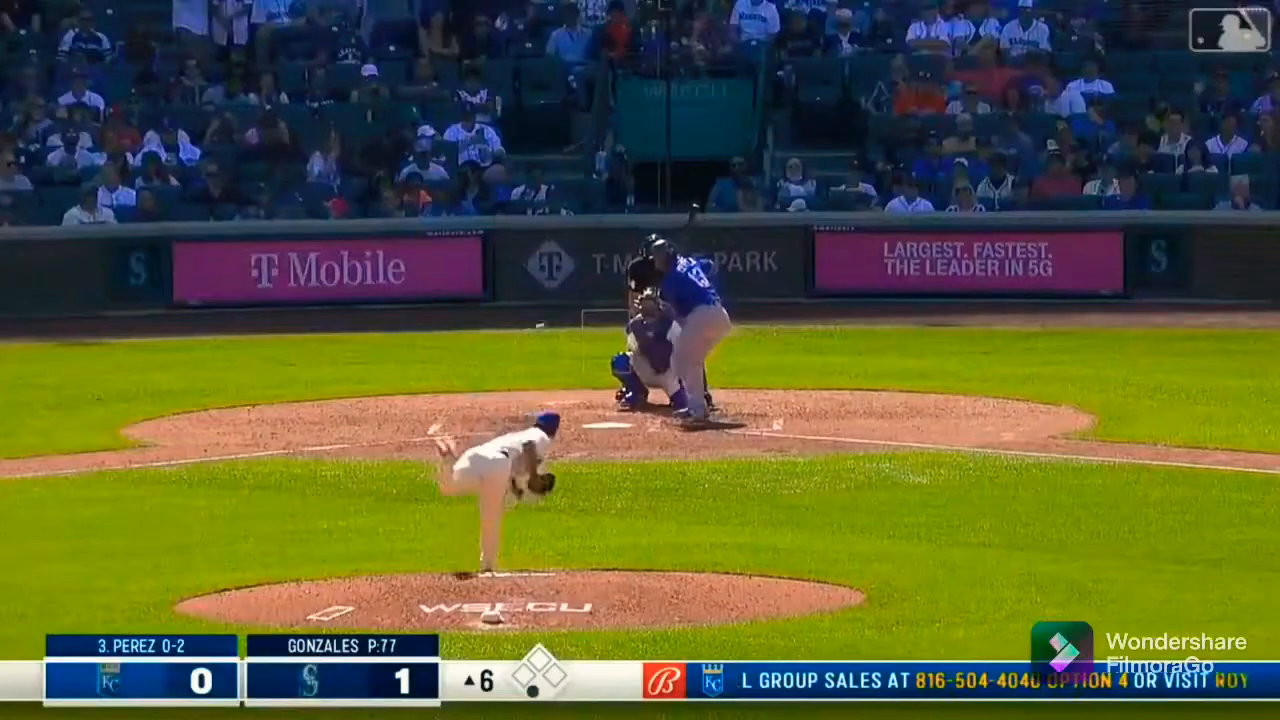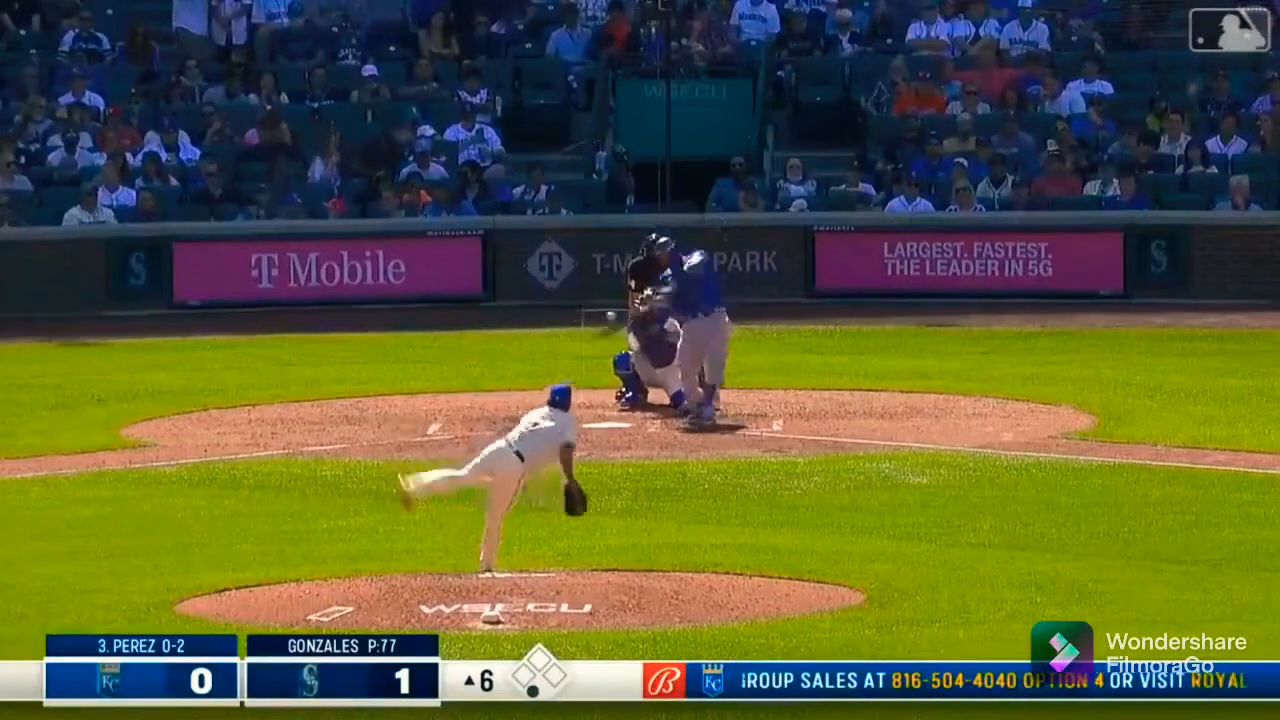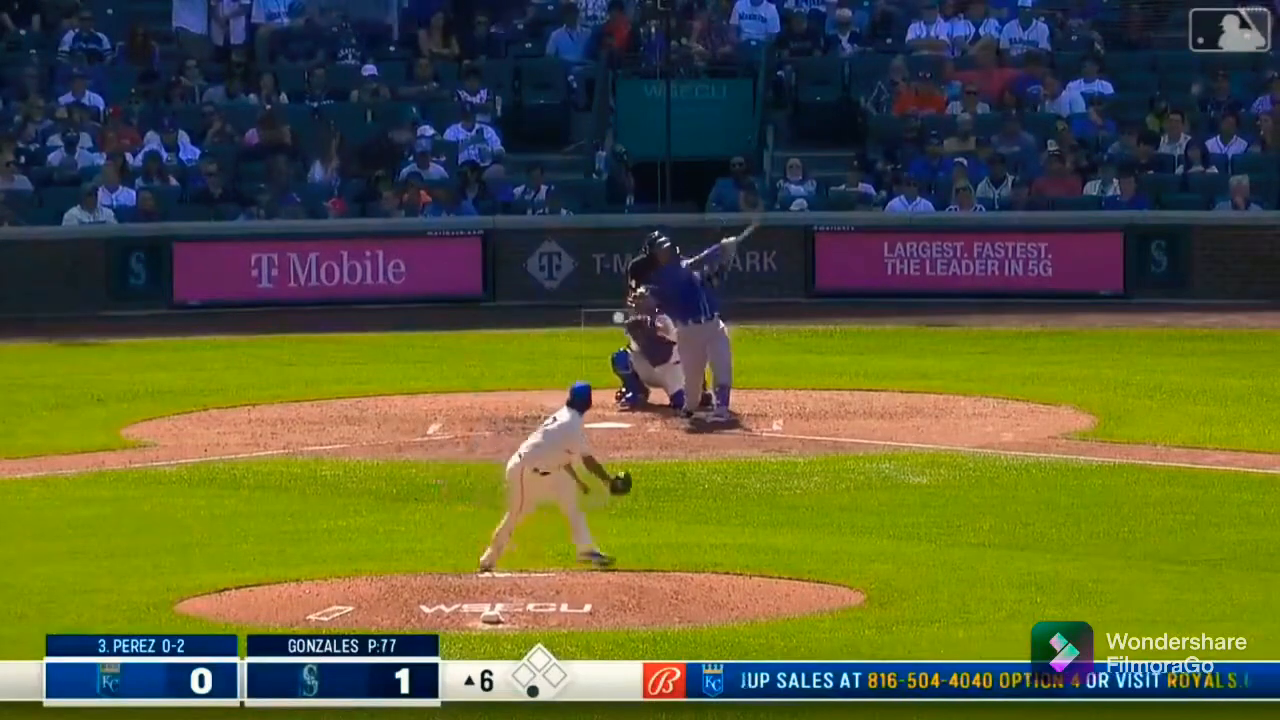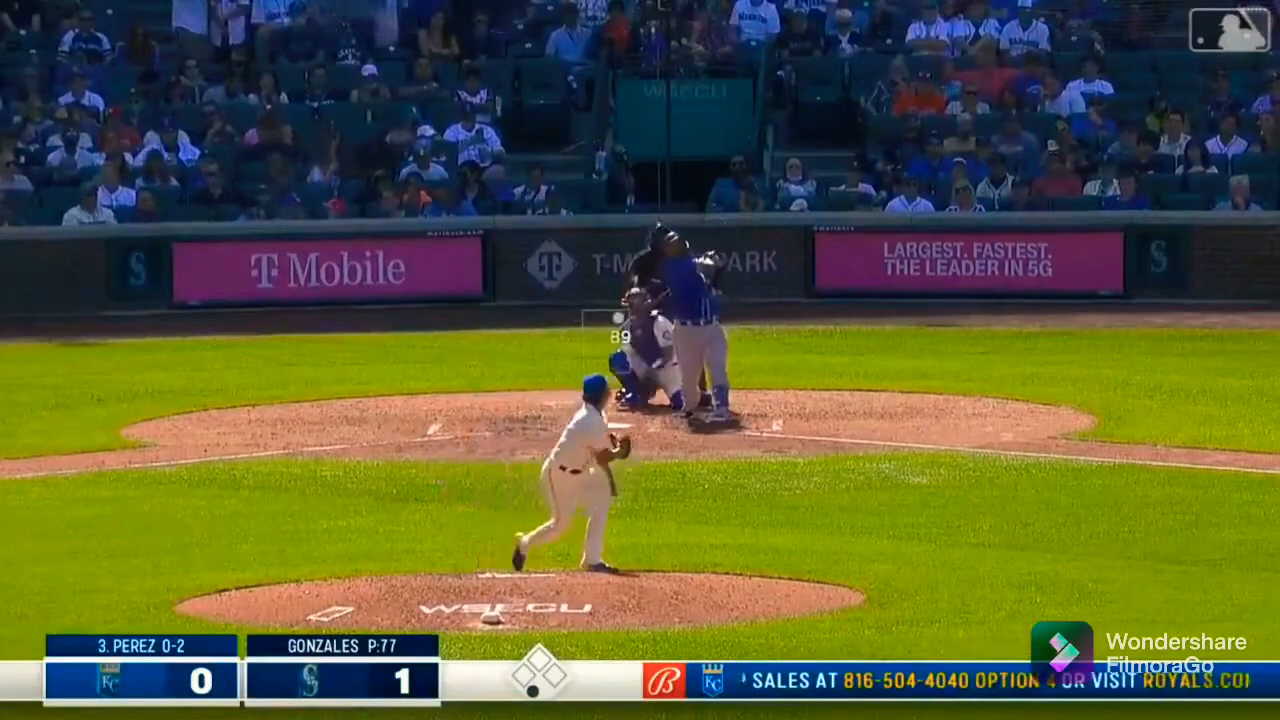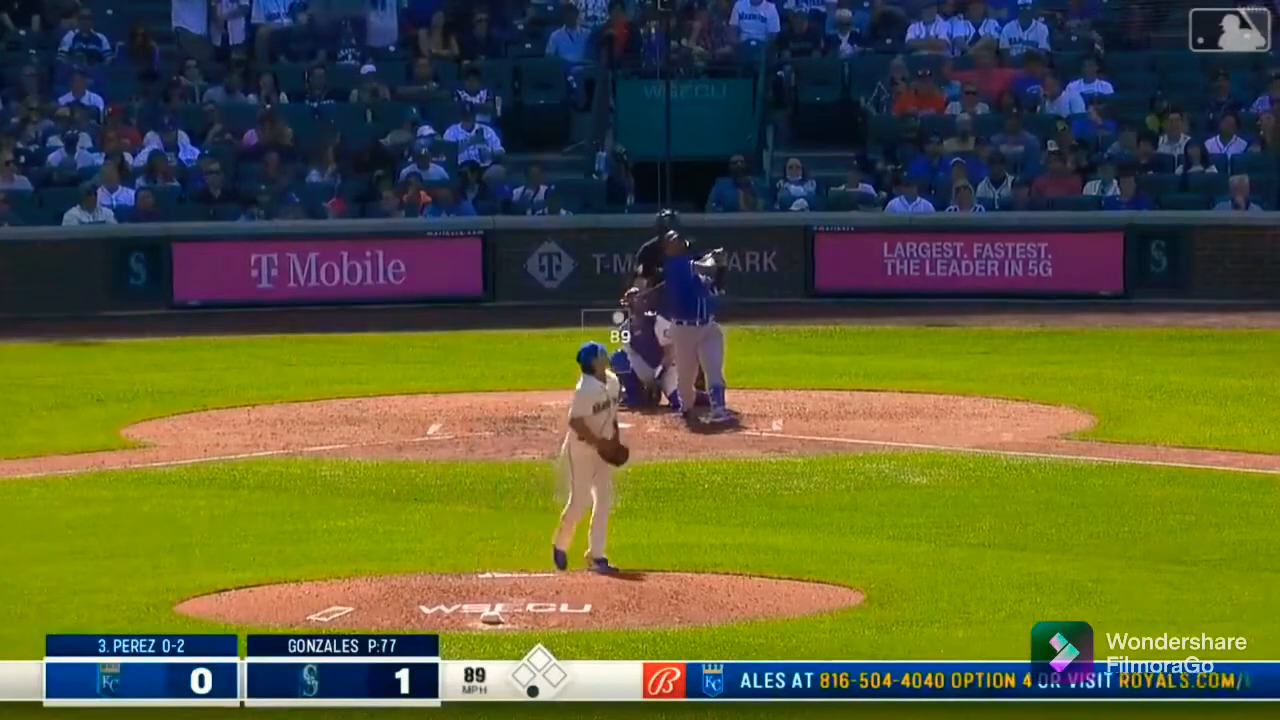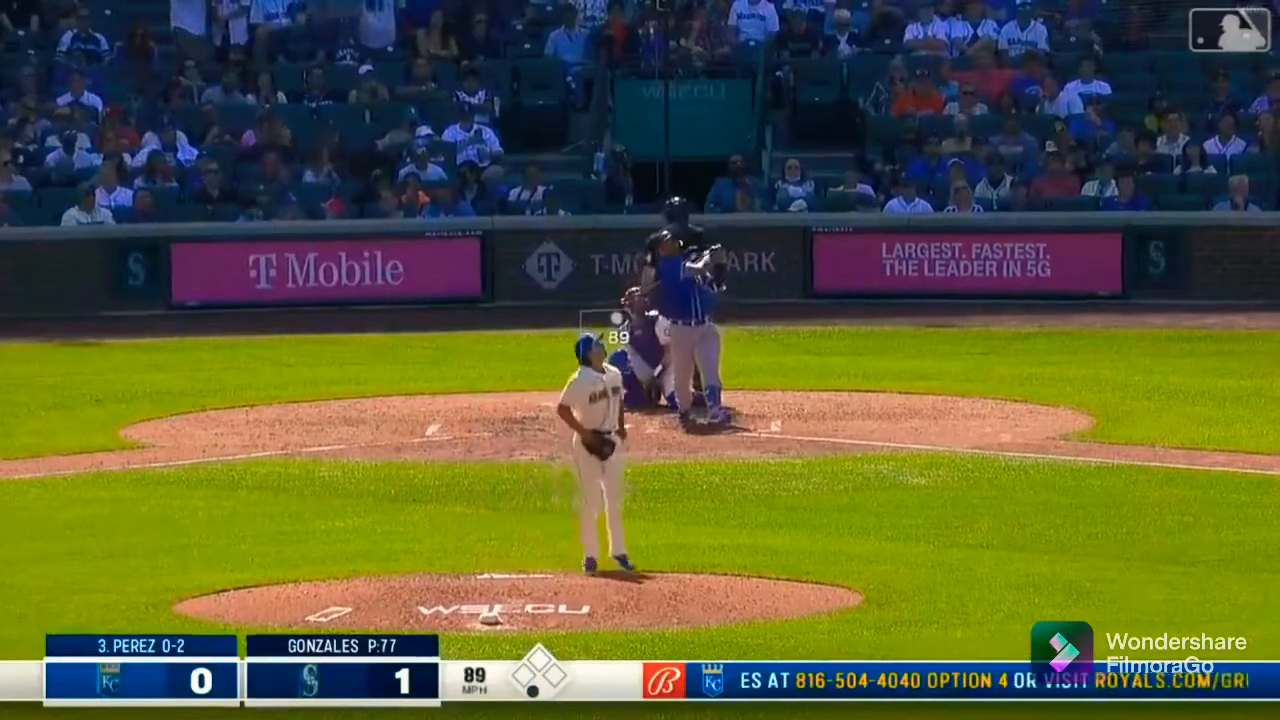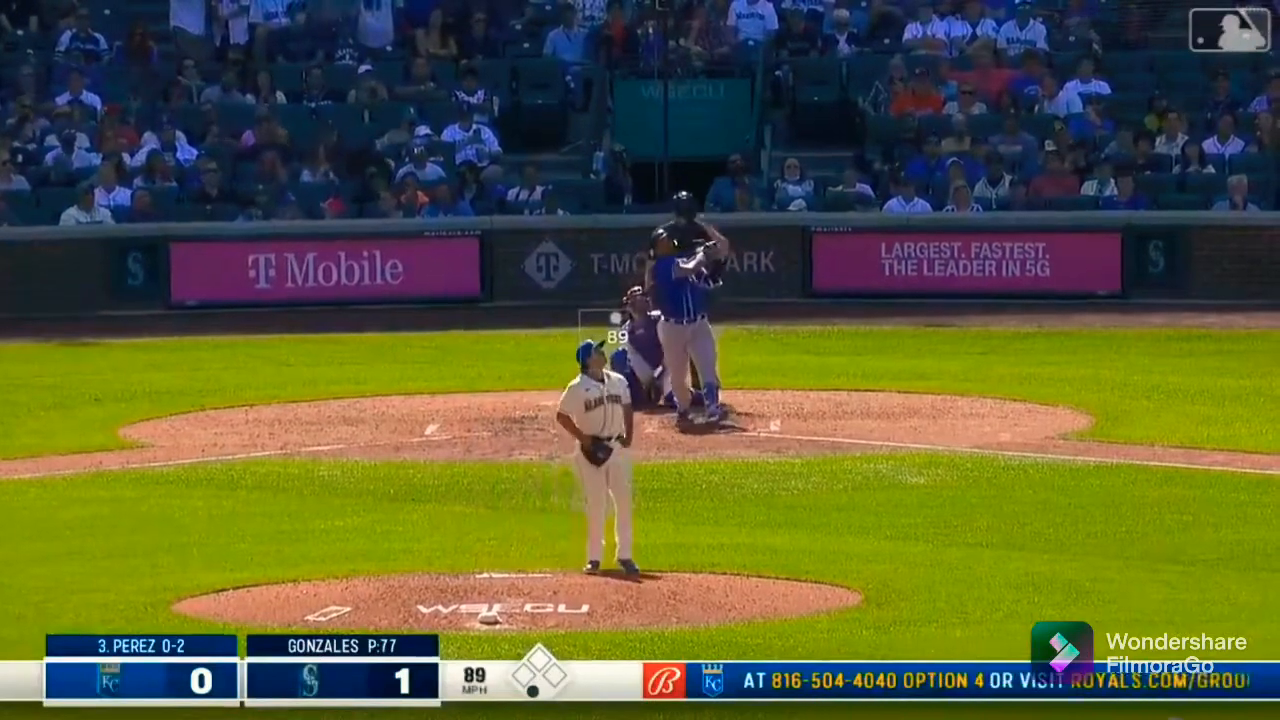
dt=0.2s
person 1, frame 1
left shoulder: (522, 434)
right shoulder: (541, 438)
right elbow: (530, 448)
left wrist: (515, 489)
right wrist: (534, 475)
left hip: (480, 459)
right hip: (499, 464)
left knee: (449, 485)
right knee: (491, 519)
left ankle: (448, 456)
right ankle: (488, 565)
person 1, frame 2
left shoulder: (537, 414)
right shoulder: (568, 423)
right elbow: (566, 451)
right wrist: (571, 480)
left hip: (499, 452)
right hip: (515, 469)
left knee: (459, 477)
right knee: (496, 517)
left ankle: (412, 487)
right ankle: (487, 564)
person 1, frame 3
left shoulder: (563, 416)
right shoulder: (574, 427)
right elbow: (589, 463)
left wrist: (576, 479)
right wrist: (608, 480)
right hip: (527, 472)
left knee: (570, 503)
right knee: (515, 519)
left ankle: (588, 551)
right ankle: (489, 561)
person 1, frame 4
left shoulder: (595, 414)
right shoulder: (590, 421)
left elbow: (599, 449)
right elbow: (603, 455)
left wrist: (608, 475)
right wrist: (620, 451)
left hip: (581, 472)
right hip: (560, 473)
left knee: (600, 506)
right knee: (560, 524)
left ankle: (592, 560)
right ankle: (526, 544)
person 1, frame 5
left shoulder: (612, 380)
right shoulder: (585, 389)
right elbow: (575, 424)
left wrist: (615, 436)
right wrist: (600, 443)
left hip: (600, 449)
right hip: (579, 449)
left knee: (604, 500)
right knee: (578, 503)
left ankle: (597, 554)
right ankle: (560, 546)
person 1, frame 6
left shoulder: (614, 374)
right shoulder: (580, 380)
right elbow: (562, 409)
left wrist: (621, 427)
right wrist: (584, 433)
left hip: (611, 442)
right hip: (588, 444)
left knee: (615, 497)
right knee: (591, 499)
left ankle: (619, 551)
right ankle: (590, 555)
person 1, frame 7
left shoulder: (618, 381)
right shoulder: (577, 387)
left elbow: (627, 409)
right elbow: (562, 416)
left wrist: (629, 434)
right wrist: (582, 438)
left hip: (616, 448)
right hip: (591, 451)
left knee: (624, 502)
right knee: (596, 505)
left ankle: (625, 555)
right ankle: (594, 558)
person 2, frame 1
left shoulder: (671, 277)
right shoulder: (690, 263)
left elbow: (675, 310)
left hip: (703, 317)
right hip: (718, 317)
left knee: (682, 362)
right knee: (691, 362)
left ankle: (698, 409)
right ankle: (696, 407)
person 2, frame 2
left shoulder: (697, 258)
right shoulder: (667, 276)
left hip: (715, 319)
right hip: (691, 324)
left knee: (714, 365)
right knee: (687, 369)
left ankle: (708, 409)
right ankle: (693, 404)
person 2, frame 3
left shoulder: (687, 265)
right shoulder: (664, 274)
right elbow: (693, 265)
right wrist: (721, 247)
left hip: (713, 324)
right hip: (689, 330)
left knee: (722, 367)
right knee: (693, 375)
left ankle: (721, 409)
right ankle: (691, 407)
person 2, frame 4
left shoulder: (690, 265)
right shoulder: (673, 266)
right elbow: (708, 265)
right wrist: (713, 261)
left hip: (712, 326)
right hip: (687, 330)
left knee: (718, 369)
right knee: (690, 375)
left ankle: (721, 409)
right ankle: (690, 407)
person 2, frame 5
left shoulder: (690, 265)
right shoulder: (674, 265)
left hip: (709, 326)
right hip: (684, 329)
left knee: (714, 368)
right knee: (686, 374)
left ankle: (719, 409)
right ankle: (686, 408)
person 2, frame 6
left shoulder: (691, 262)
right shoulder: (667, 266)
right elbow: (698, 269)
left wrist: (710, 258)
right wrist: (708, 257)
left hip: (706, 327)
right hip: (680, 329)
left knee: (710, 370)
right knee: (682, 375)
left ankle: (715, 410)
right ankle: (684, 409)
person 2, frame 7
left shoulder: (689, 259)
right shoulder: (660, 267)
right elbow: (689, 269)
left wrist: (710, 253)
right wrist: (703, 253)
left hip: (698, 324)
right hip: (673, 327)
left knee: (707, 366)
right knee: (677, 373)
left ankle: (713, 407)
right ankle: (684, 408)
